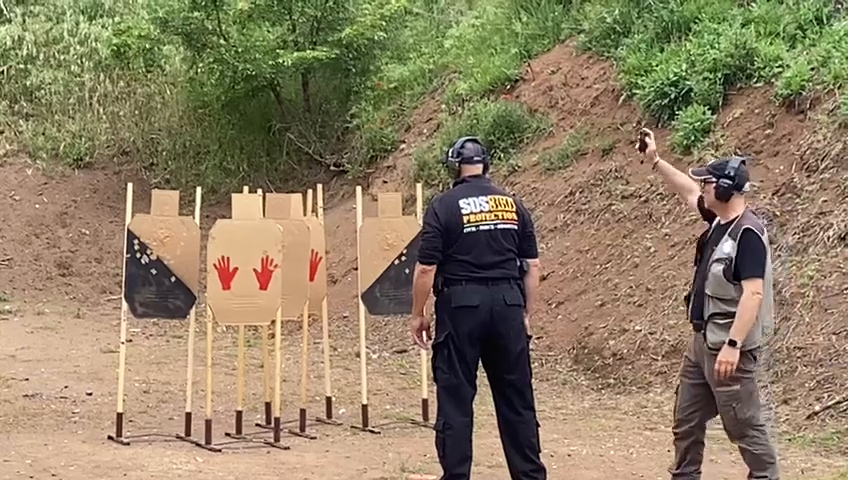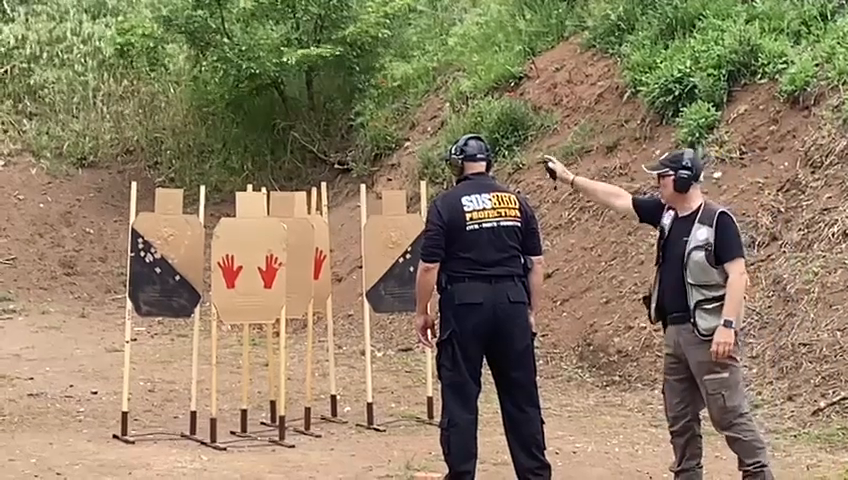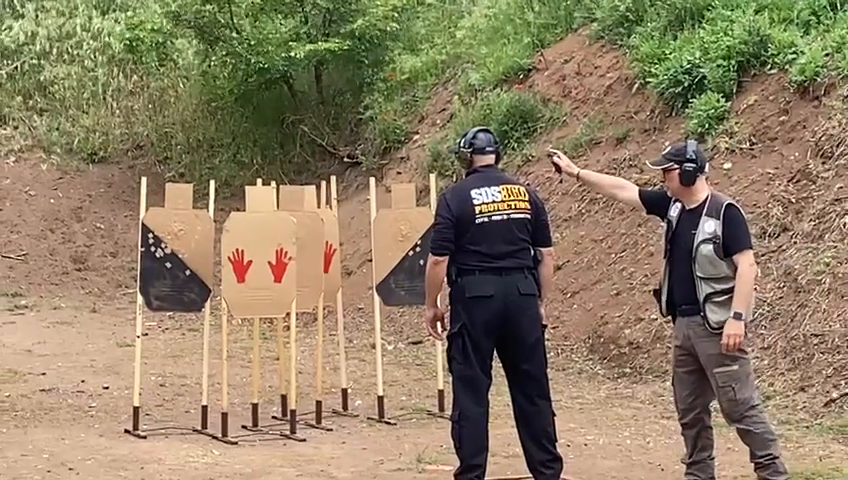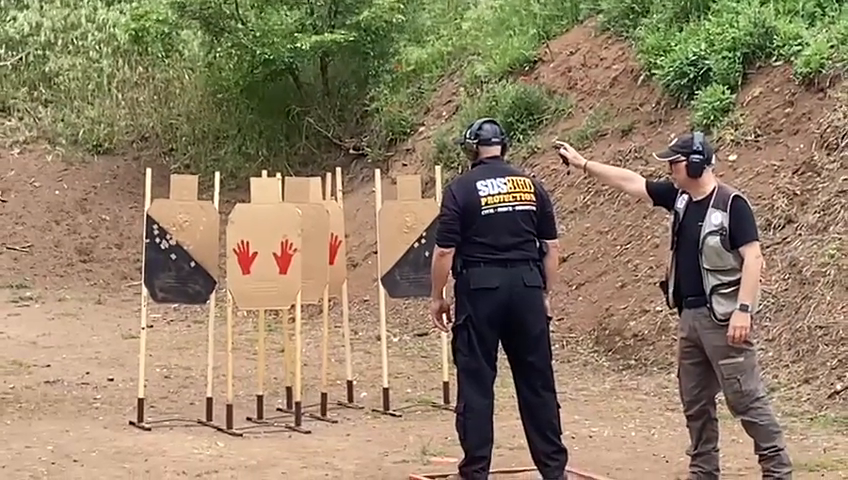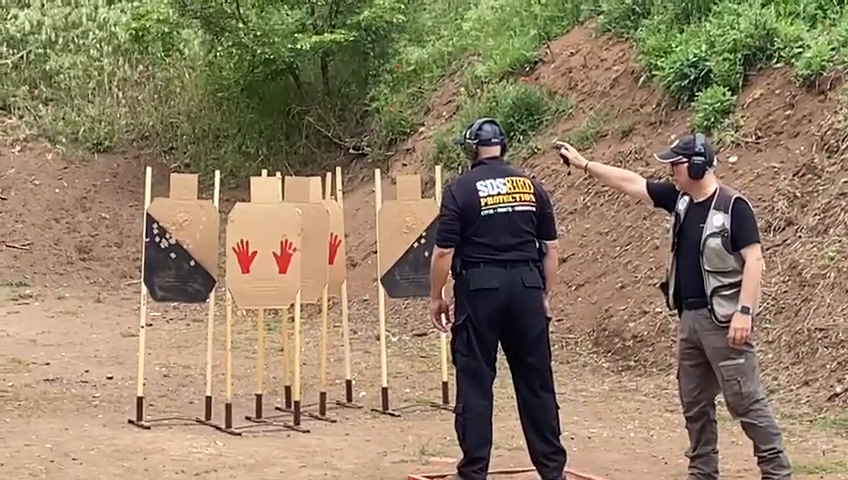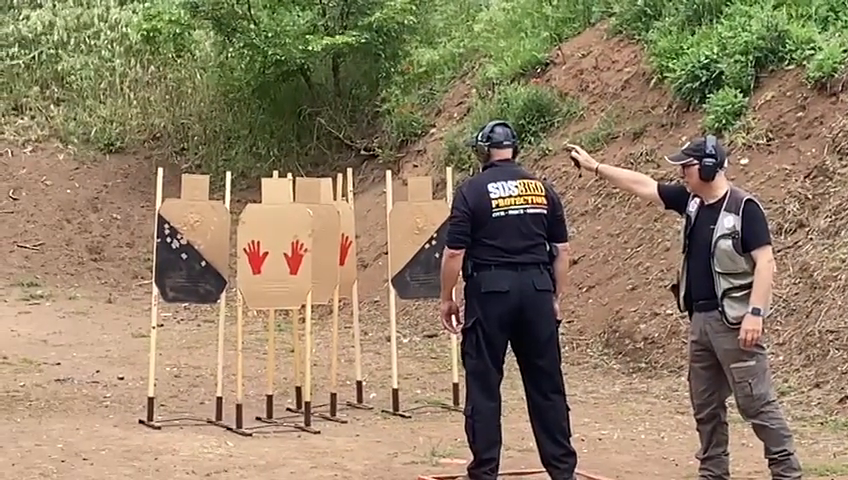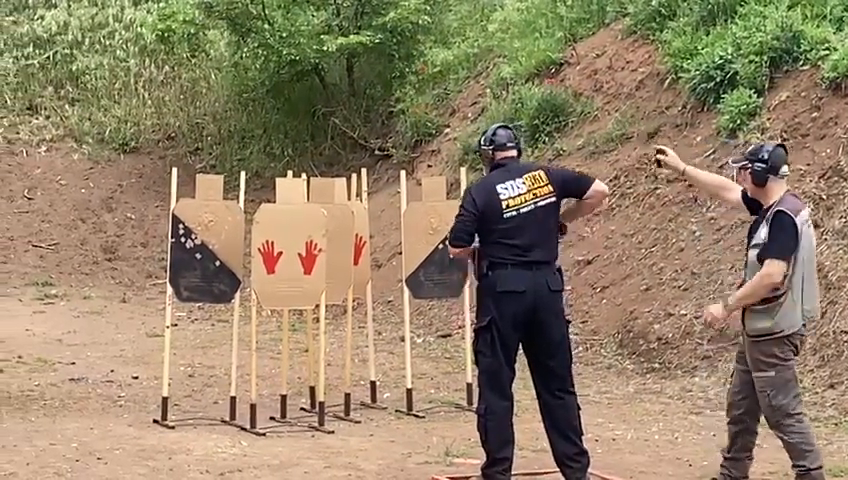
dt=0.7s
person 1, frame 1
left shoulder: (443, 205)
right shoulder: (513, 204)
left elbow: (426, 268)
right elbow: (532, 265)
left wrist: (418, 314)
right wrist: (527, 313)
left hip: (460, 305)
right hip: (507, 304)
left knee: (455, 398)
right knee: (516, 397)
person 1, frame 2
left shoulder: (446, 203)
right shoulder: (517, 202)
left elbow: (429, 266)
right elbow: (536, 263)
left wrist: (422, 312)
right wrist: (531, 309)
left hip: (464, 303)
right hip: (511, 301)
left knee: (460, 395)
right knee: (521, 394)
person 1, frame 3
left shoulder: (455, 196)
right shoulder: (526, 193)
left elbow: (438, 259)
right elbow: (546, 254)
left wrist: (431, 305)
right wrist: (541, 301)
left hip: (474, 296)
right hip: (521, 294)
left knee: (471, 389)
right knee: (532, 388)
person 1, frame 4
left shoulder: (461, 188)
right shoulder: (532, 185)
left elbow: (444, 250)
right elbow: (551, 246)
left wrist: (437, 296)
right wrist: (545, 292)
left hip: (480, 288)
right hip: (526, 286)
left knee: (476, 381)
right knee: (537, 380)
person 1, frame 5
left shoulder: (461, 188)
right shoulder: (531, 186)
left elbow: (444, 251)
right elbow: (551, 247)
left wrist: (436, 297)
right wrist: (545, 293)
left hip: (479, 288)
right hip: (526, 287)
left knee: (475, 382)
right knee: (536, 381)
person 1, frame 6
left shoulder: (472, 190)
right shoulder: (542, 188)
left elbow: (454, 252)
right elbow: (561, 249)
left wrist: (446, 298)
right wrist: (556, 297)
left hip: (489, 290)
right hip: (536, 289)
left knee: (483, 384)
right knee: (546, 383)
person 1, frame 7
left shoulder: (480, 191)
right shoulder: (547, 176)
left elbow: (457, 247)
right elbow: (598, 191)
left wrist: (483, 247)
right wrist: (561, 219)
left hip: (502, 289)
right hip: (546, 285)
left knee: (496, 384)
right knee: (556, 382)
person 2, frame 1
left shoulder: (748, 233)
right shoulder: (719, 218)
left elbow: (754, 294)
right elbow: (688, 192)
left wrist: (733, 345)
right wrist: (654, 160)
left hip: (728, 344)
right hip: (702, 339)
left knee: (744, 425)
right knee: (686, 420)
person 2, frame 2
left shoulder: (718, 219)
right shoulder: (666, 213)
left elbow: (738, 274)
right elbow: (618, 198)
left wrist: (727, 325)
right wrist: (571, 178)
left hip: (707, 334)
right hip: (674, 332)
left knee: (729, 414)
right knee: (679, 417)
person 2, frame 3
left shoulder: (724, 211)
right shoulder: (673, 205)
left elbow: (747, 266)
right elbow: (622, 189)
left wrist: (737, 317)
right wrist: (575, 172)
left hip: (716, 325)
right hip: (683, 324)
left knee: (740, 406)
right knee: (689, 409)
person 2, frame 4
left shoulder: (731, 203)
right shoulder: (679, 197)
left elbow: (753, 258)
right elbow: (629, 181)
left wrist: (744, 309)
right wrist: (583, 163)
left hip: (722, 317)
right hip: (689, 316)
left knee: (745, 398)
right knee: (695, 401)
person 2, frame 5
left shoulder: (733, 205)
right shoulder: (680, 199)
left elbow: (754, 260)
right elbow: (631, 182)
left wrist: (744, 311)
right wrist: (584, 164)
left hip: (722, 319)
right hip: (689, 318)
left knee: (745, 400)
right knee: (694, 403)
person 2, frame 6
left shoulder: (744, 207)
right shoulder: (691, 200)
left elbow: (765, 262)
right elbow: (641, 184)
left wrist: (755, 312)
right wrist: (595, 166)
left hip: (734, 321)
right hip: (700, 320)
left knee: (756, 403)
right knee: (705, 405)
person 2, frame 7
left shoulder: (784, 215)
right shoulder: (772, 207)
left elbow: (772, 275)
right elbow: (726, 190)
left wrist: (727, 307)
right wrist: (681, 167)
left hip: (776, 329)
right hip: (762, 327)
left knee: (781, 410)
right knee: (741, 405)
